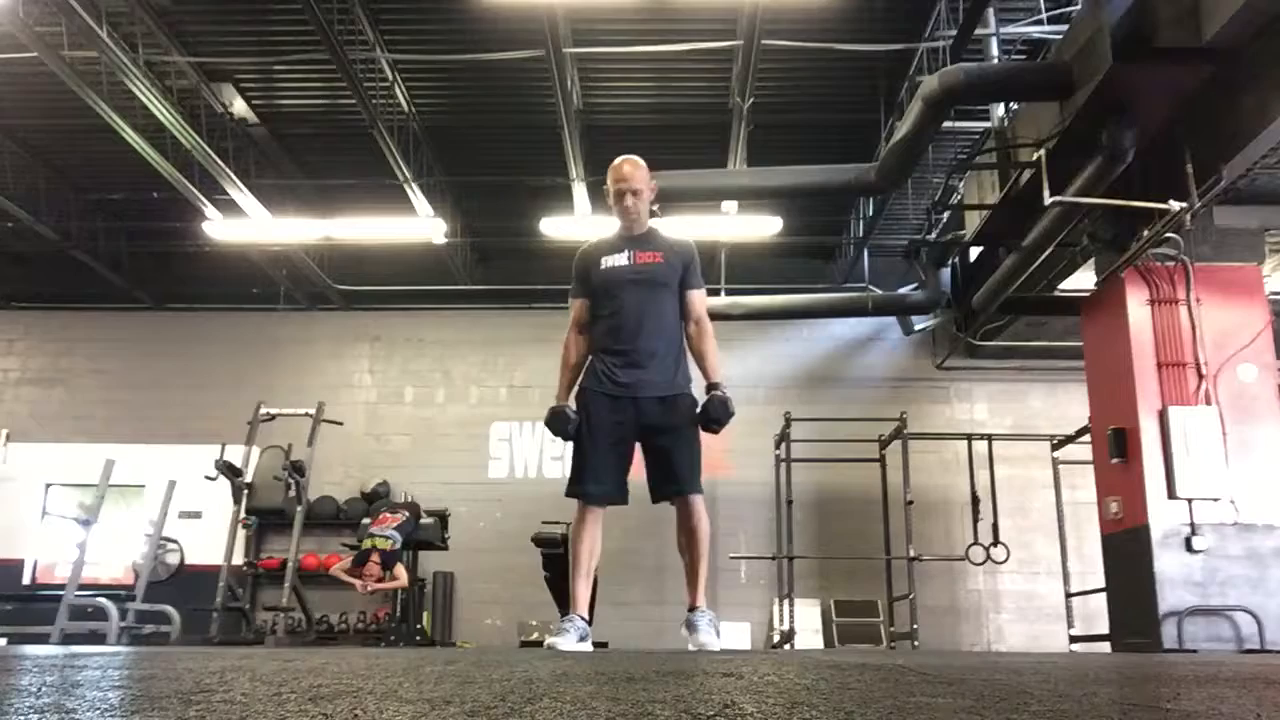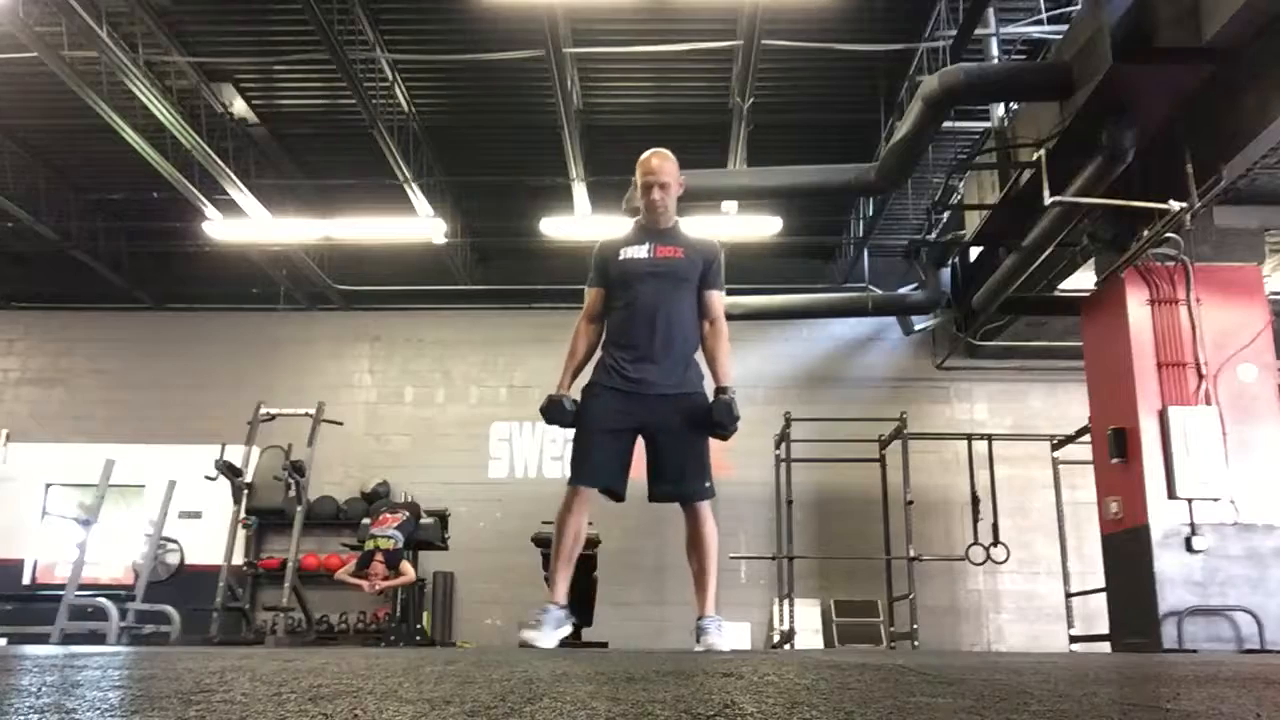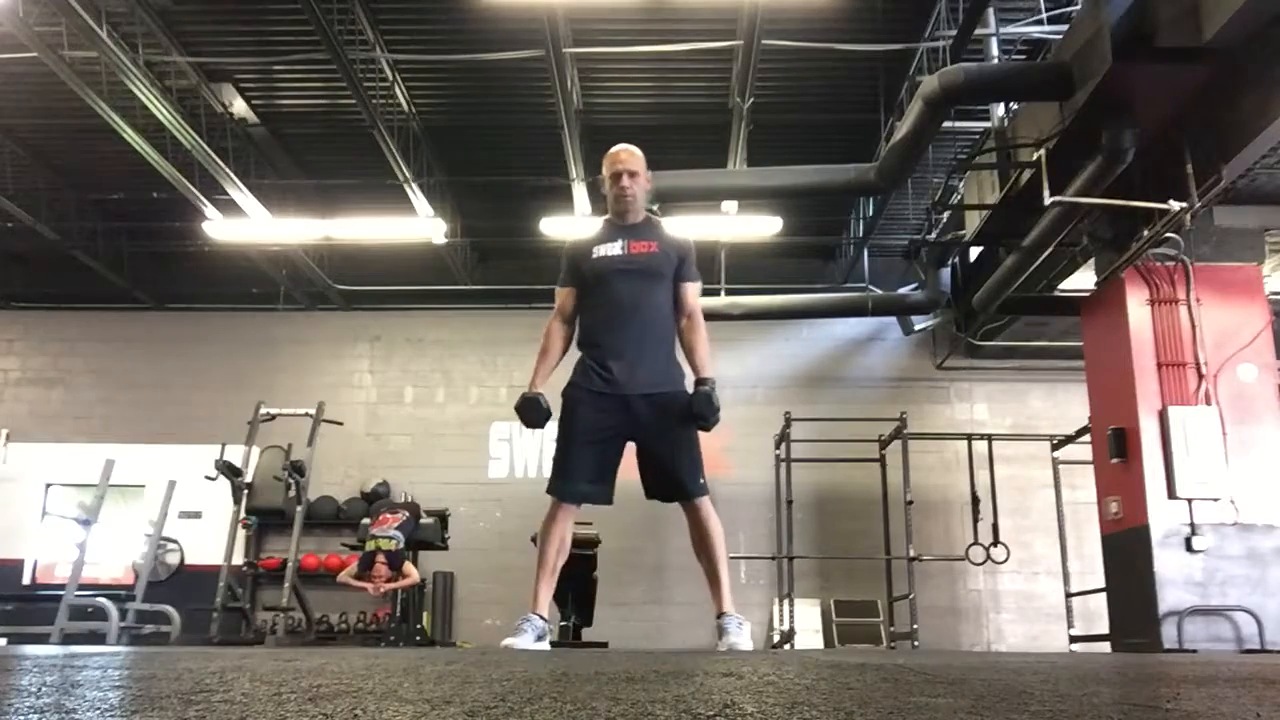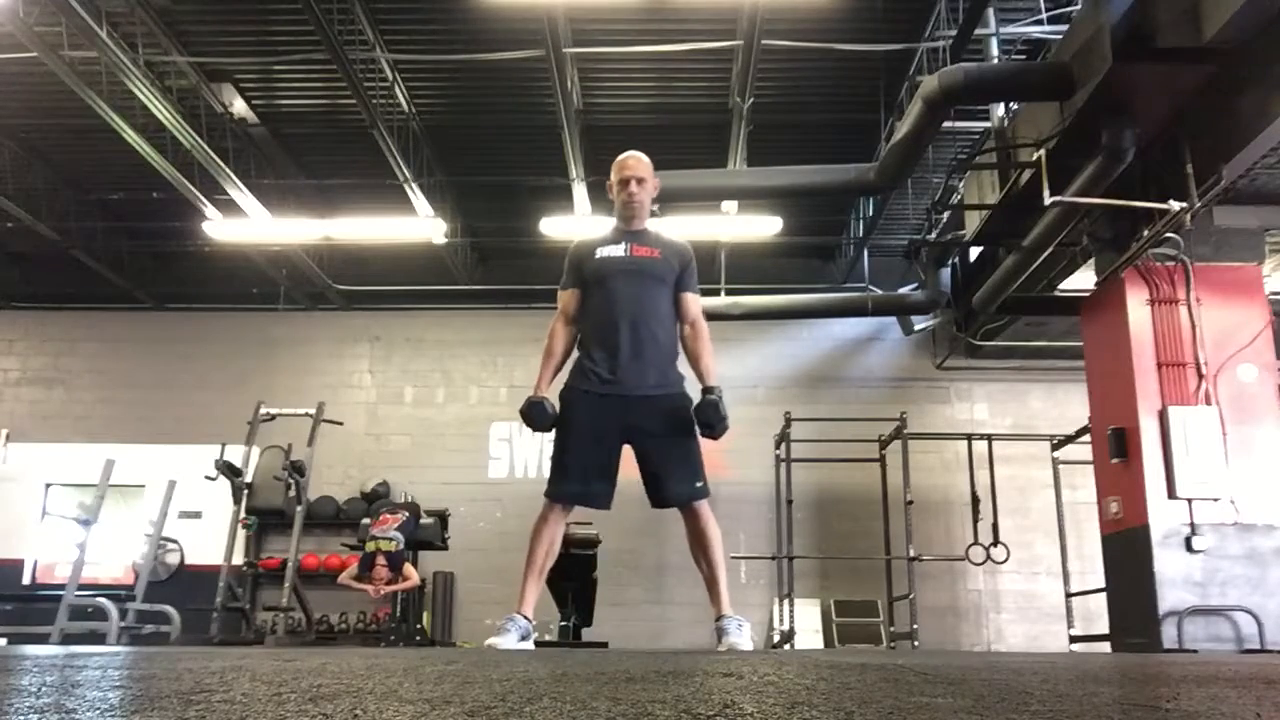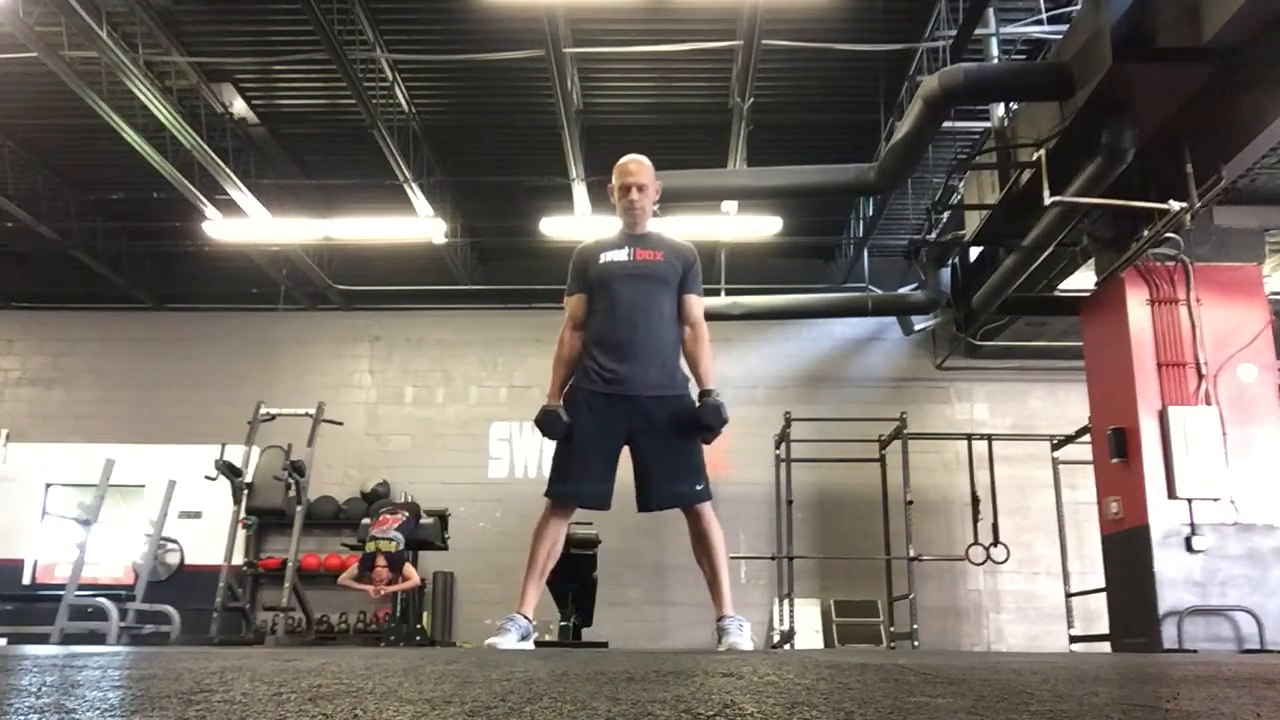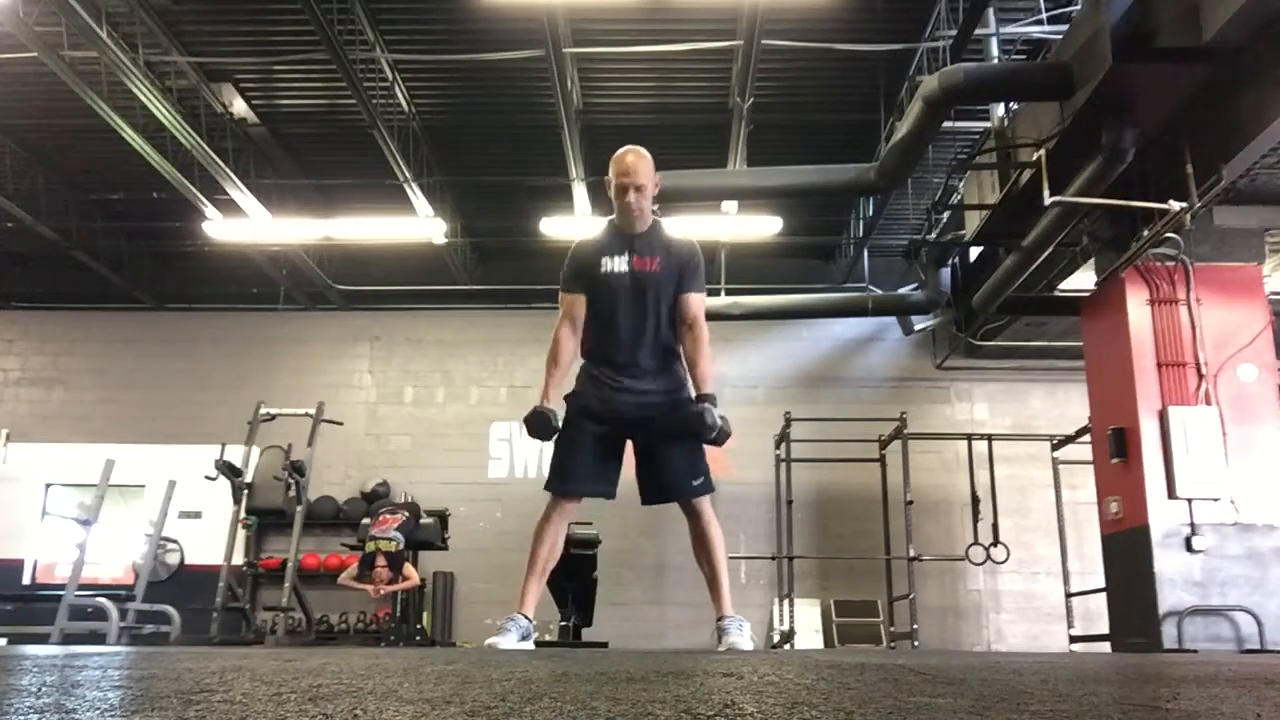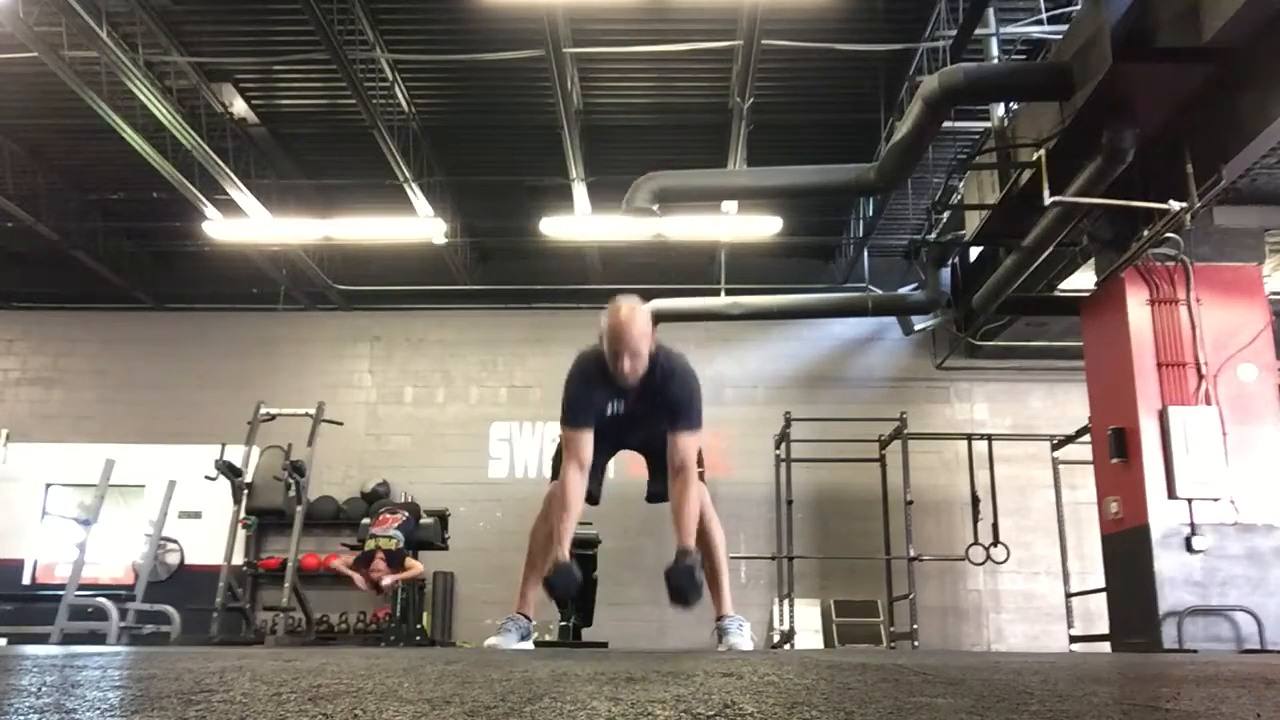
dt=0.5s
person 1, frame 1
left shoulder: (680, 252)
right shoulder: (591, 257)
left elbow: (698, 322)
right elbow: (578, 332)
left wrist: (715, 384)
right wrist: (562, 397)
left hip: (668, 394)
right hip: (604, 396)
left knee: (689, 498)
right knee: (592, 502)
left ankle: (698, 613)
right ankle: (577, 620)
person 1, frame 2
left shoulder: (703, 251)
right shoulder: (610, 250)
left elbow: (714, 324)
right elbow: (591, 321)
left wrist: (723, 389)
right wrist: (563, 384)
left hip: (678, 392)
right hip: (613, 388)
left knee: (697, 501)
right knee: (580, 490)
left ankle: (707, 620)
right ankle: (556, 609)
person 1, frame 3
left shoulder: (675, 245)
right shoulder: (581, 250)
left elbow: (689, 317)
right elbow: (562, 320)
left wrist: (705, 380)
right wrist: (535, 385)
left hip: (662, 392)
right hip: (593, 393)
left knee: (696, 498)
right knee: (565, 500)
left ankle: (728, 618)
right ankle: (537, 620)
person 1, frame 4
left shoulder: (677, 253)
right shoulder: (584, 251)
left elbow: (692, 324)
right elbow: (565, 322)
left wrist: (711, 389)
right wrist: (540, 388)
left hip: (661, 394)
right hip: (592, 393)
left knee: (695, 502)
right knee: (559, 502)
left ankle: (726, 619)
right ankle: (521, 620)
person 1, frame 5
left shoulder: (681, 255)
right shoulder: (589, 255)
left elbow: (694, 328)
right elbow: (573, 330)
left wrist: (707, 391)
right wrist: (553, 395)
left hip: (665, 396)
right hip: (595, 396)
left knee: (697, 503)
right knee: (561, 502)
left ankle: (729, 619)
right ankle: (521, 621)
person 1, frame 6
left shoulder: (682, 252)
right shoulder: (586, 252)
left elbow: (694, 326)
right elbow: (569, 327)
left wrist: (705, 396)
right wrist: (546, 397)
left hip: (665, 398)
right hip: (596, 400)
left knee: (696, 502)
right knee: (563, 501)
left ankle: (728, 619)
right ankle: (522, 619)
person 1, frame 7
left shoulder: (677, 375)
right shoulder: (584, 373)
left elbow: (682, 471)
right elbow: (576, 468)
left wrist: (686, 551)
right wrist: (560, 554)
left hip: (658, 423)
right hip: (599, 423)
left knee: (699, 500)
right knee: (556, 496)
left ankle: (728, 619)
right ankle: (521, 620)
